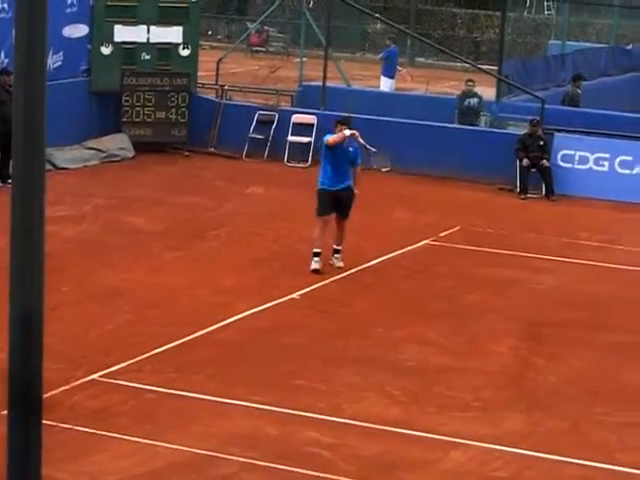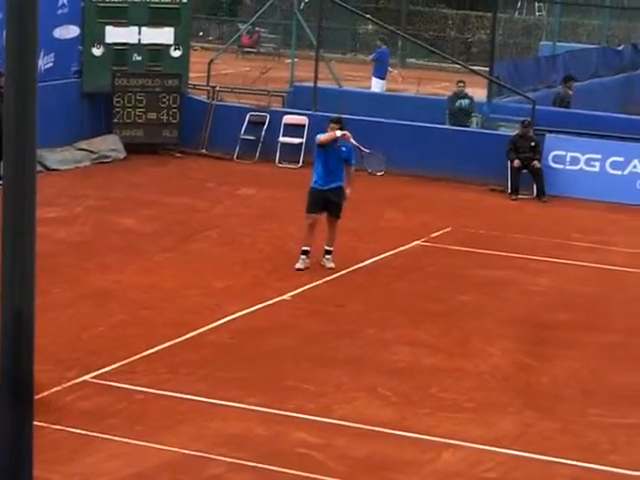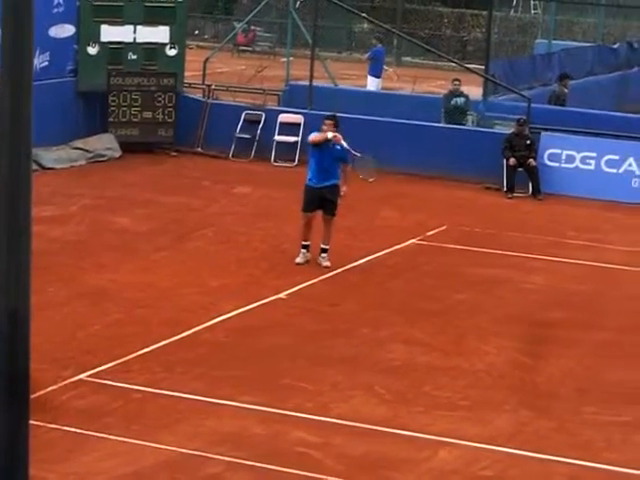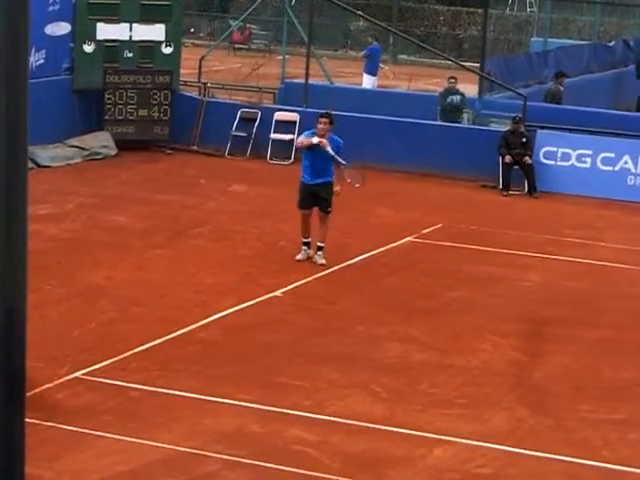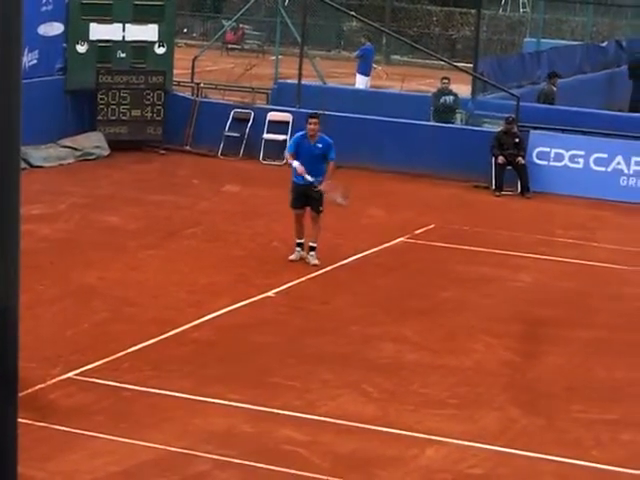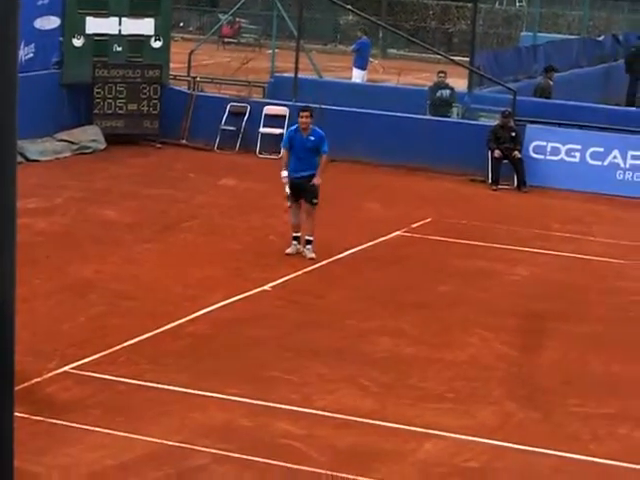
dt=0.2s
person 1, frame 1
left shoulder: (354, 146)
right shoulder: (329, 138)
left elbow: (355, 167)
right elbow: (332, 141)
left wrist: (354, 187)
right wrist: (347, 133)
left hip: (344, 189)
right hip: (326, 188)
left knee: (341, 223)
right knee: (323, 222)
left ankle: (336, 254)
right ankle: (316, 258)
person 1, frame 2
left shoulder: (347, 147)
right shoulder: (321, 139)
left elbow: (349, 167)
right elbow: (322, 139)
left wrist: (348, 187)
right wrist: (338, 134)
left hip: (336, 189)
right hip: (318, 187)
left knee: (332, 223)
right knee: (311, 221)
left ankle: (327, 256)
right ankle: (304, 256)
person 1, frame 3
left shoulder: (341, 145)
right shoulder: (316, 136)
left elbow: (345, 165)
right elbow: (311, 140)
left wrist: (344, 185)
right wrist: (329, 135)
left hip: (331, 187)
right hip: (312, 185)
left knee: (328, 220)
right knee: (307, 219)
left ankle: (324, 254)
right ankle: (304, 251)
person 1, frame 4
left shoulder: (337, 142)
right shoulder: (309, 135)
right elbow: (299, 143)
left wrist: (338, 183)
right wrist: (316, 140)
left hip: (325, 184)
right hip: (307, 182)
left knee: (323, 217)
right knee: (304, 216)
left ankle: (319, 252)
right ankle: (306, 248)
person 1, frame 5
left shoulder: (327, 142)
right shoulder: (298, 138)
left elbow: (331, 163)
right elbow: (288, 155)
left wrist: (325, 182)
right wrist: (296, 164)
left hip: (316, 184)
right hip: (298, 183)
left knee: (315, 217)
right knee: (298, 216)
left ankle: (312, 252)
right ankle: (299, 249)
person 1, frame 6
left shoulder: (319, 135)
right shoulder: (291, 132)
left elbow: (324, 156)
right elbow: (285, 152)
left wrist: (318, 176)
right wrist: (284, 172)
left hip: (310, 177)
right hip: (293, 176)
left knee: (310, 210)
right knee: (294, 209)
left ankle: (308, 246)
right ankle: (296, 243)
